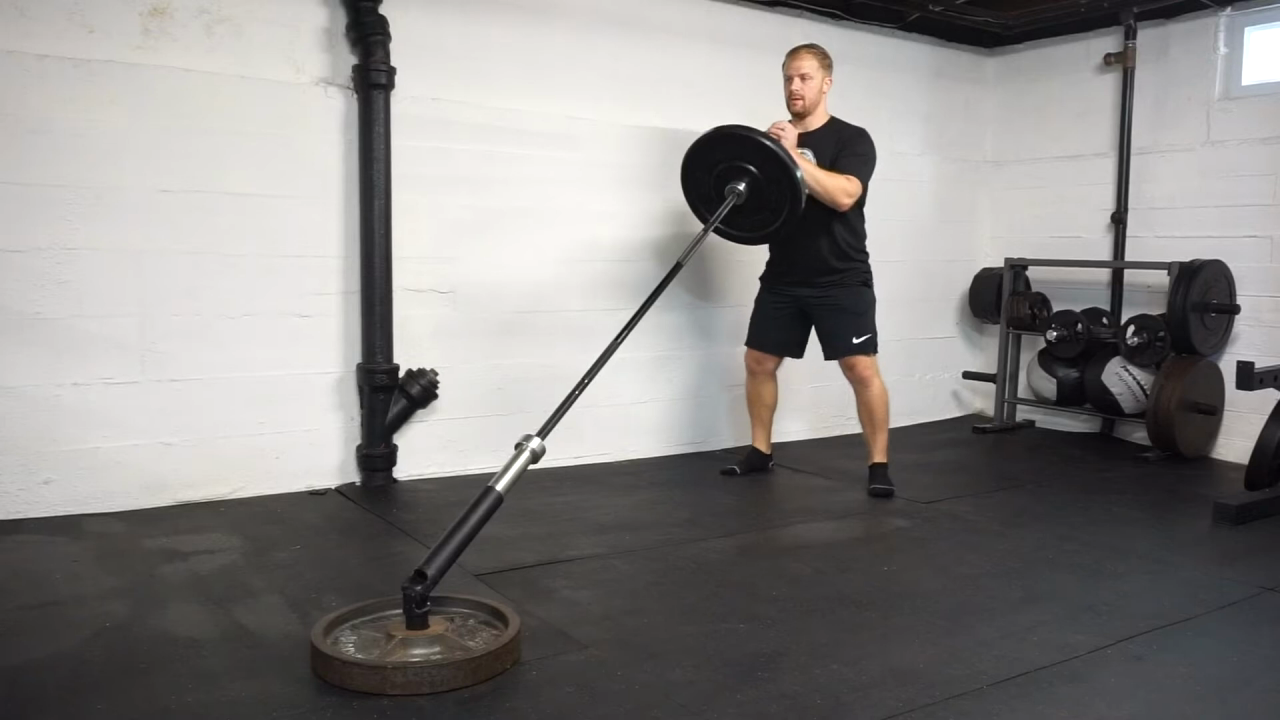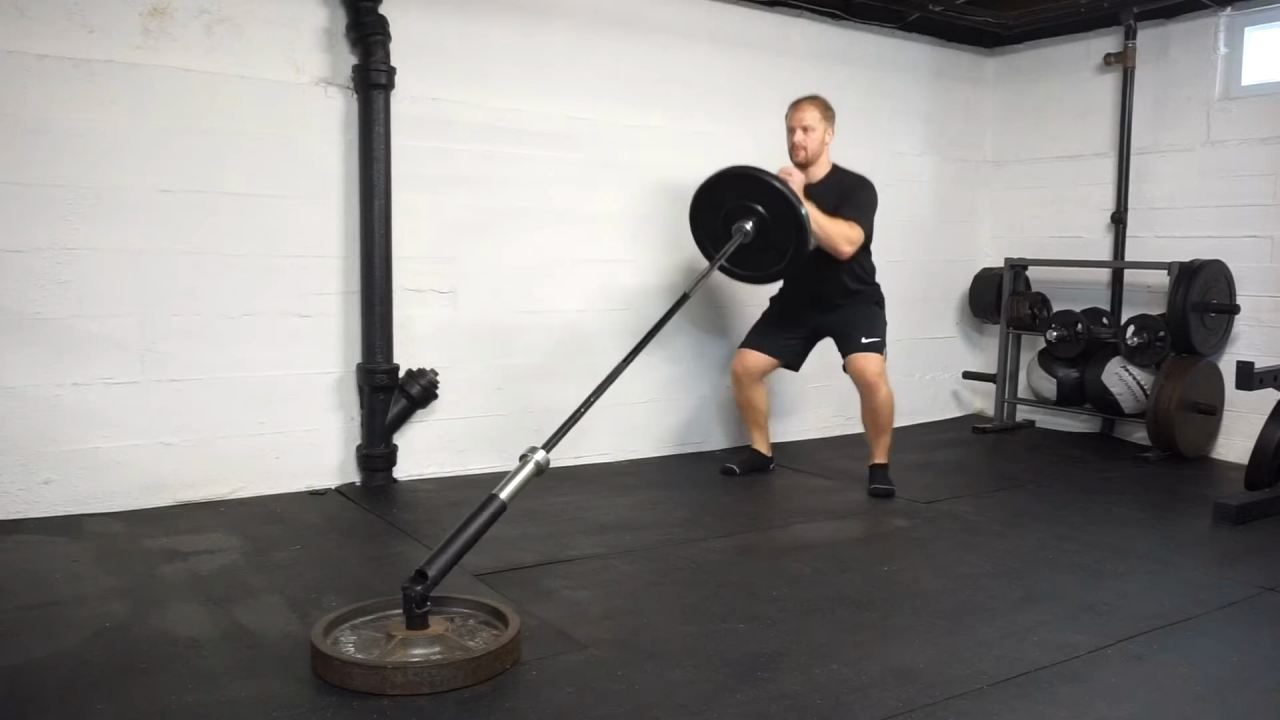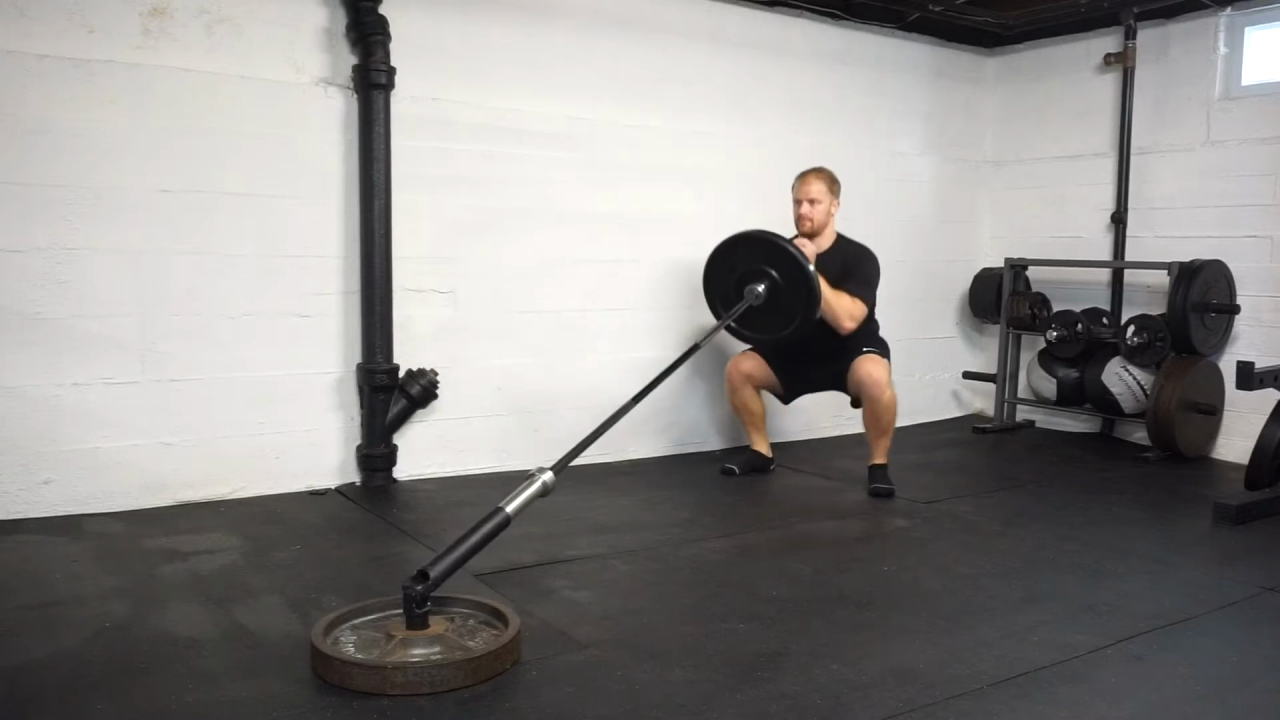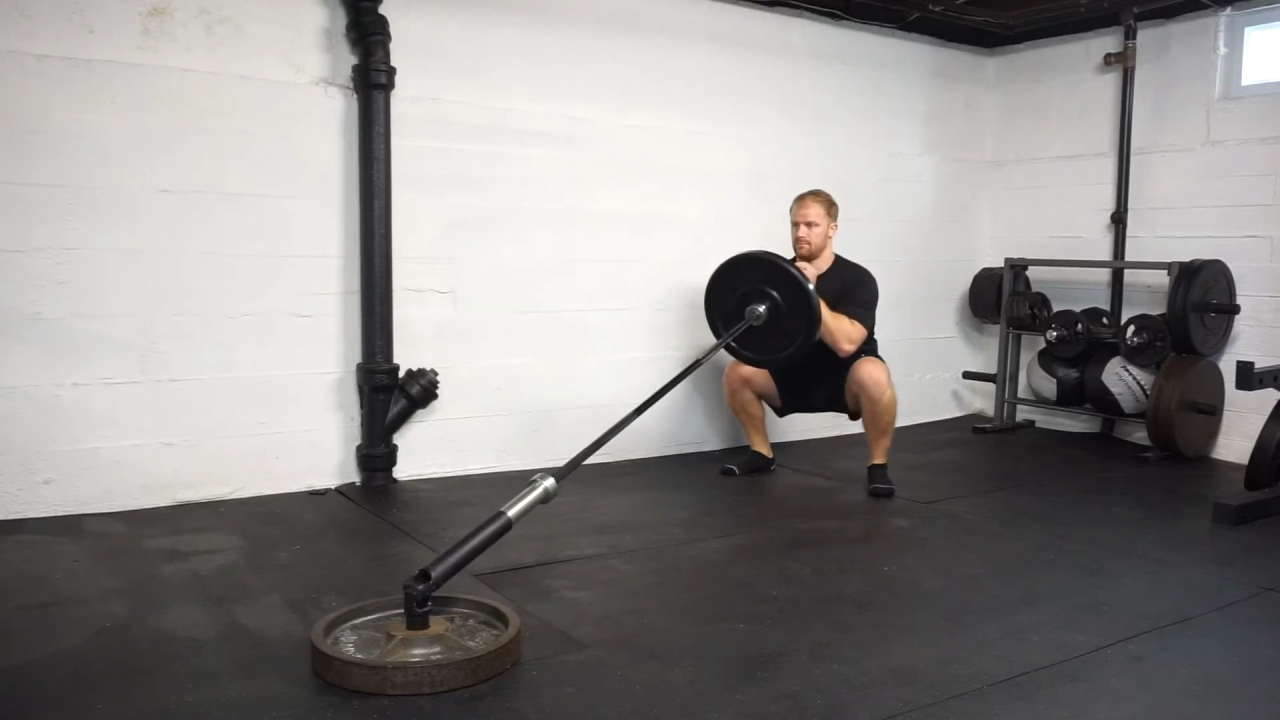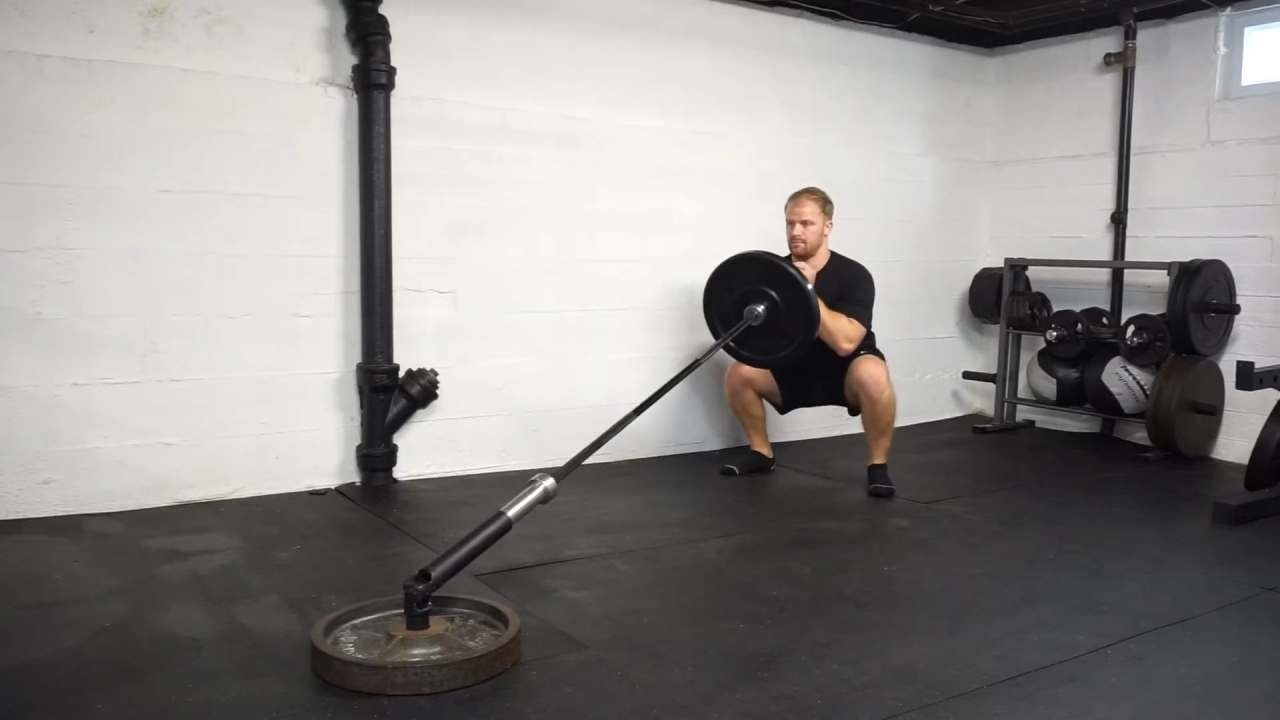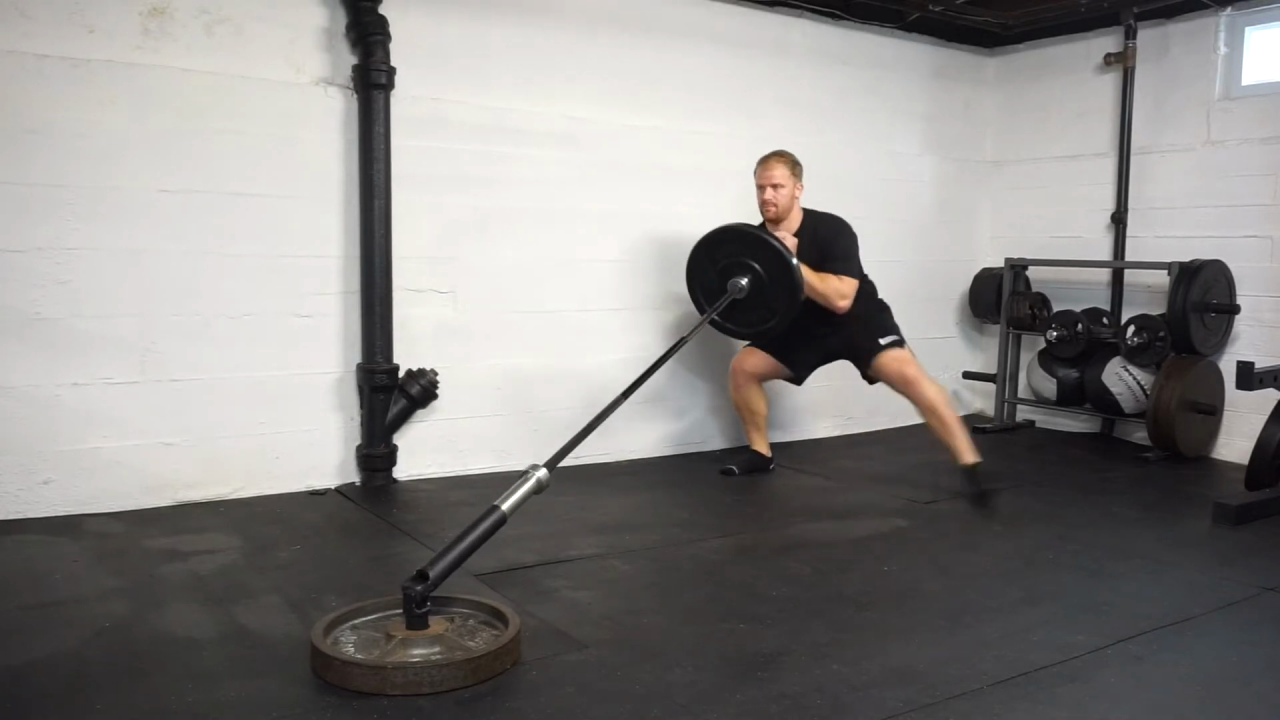
dt=0.5s
person 1, frame 1
left shoulder: (851, 138)
right shoulder: (773, 139)
left elbow: (843, 195)
left wrist: (794, 157)
left hip: (840, 278)
right hip: (783, 278)
left knee: (861, 370)
right knee: (758, 363)
left ankle: (878, 464)
right ankle: (761, 450)
person 1, frame 2
left shoulder: (854, 188)
left elbow: (844, 244)
left wrist: (800, 201)
left hip: (852, 301)
right hip: (796, 300)
left knee: (869, 373)
right knee: (744, 366)
left ankle: (879, 465)
right ankle: (760, 450)
person 1, frame 3
left shoulder: (858, 258)
left elbow: (847, 321)
left hip: (852, 350)
right hip: (799, 350)
left knee: (873, 378)
right knee: (738, 370)
left ankle: (879, 465)
right ankle: (761, 451)
person 1, frame 4
left shoulder: (856, 279)
left elbow: (846, 344)
left hip: (845, 379)
right hip: (797, 373)
left knee: (873, 376)
right knee: (738, 374)
left ankle: (878, 466)
right ankle: (761, 452)
person 1, frame 5
left shoulder: (852, 276)
left elbow: (845, 342)
left hip: (845, 372)
right hip: (798, 368)
left knee: (872, 376)
right knee: (739, 375)
left ankle: (878, 465)
right ankle: (761, 452)
person 1, frame 6
left shoulder: (831, 230)
left elbow: (841, 299)
left hip: (858, 318)
right hip: (804, 325)
left knee: (907, 375)
right knee: (743, 367)
left ankle: (970, 463)
right ankle: (760, 453)
